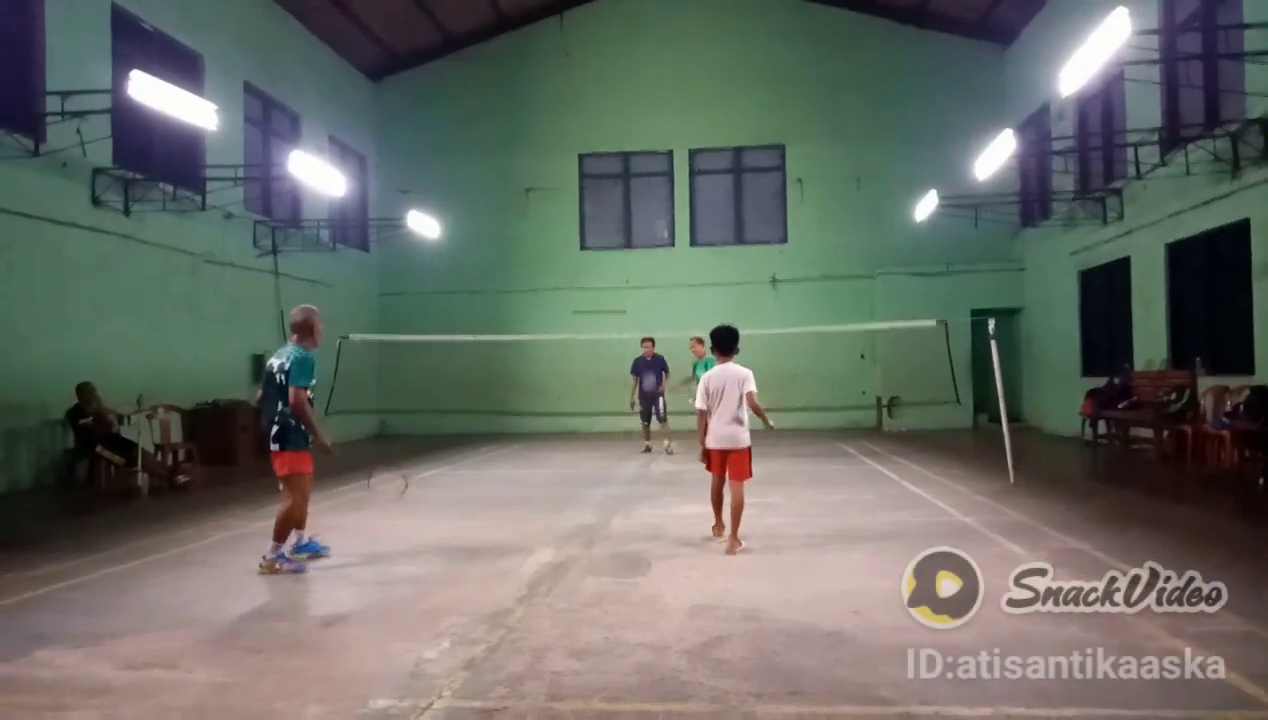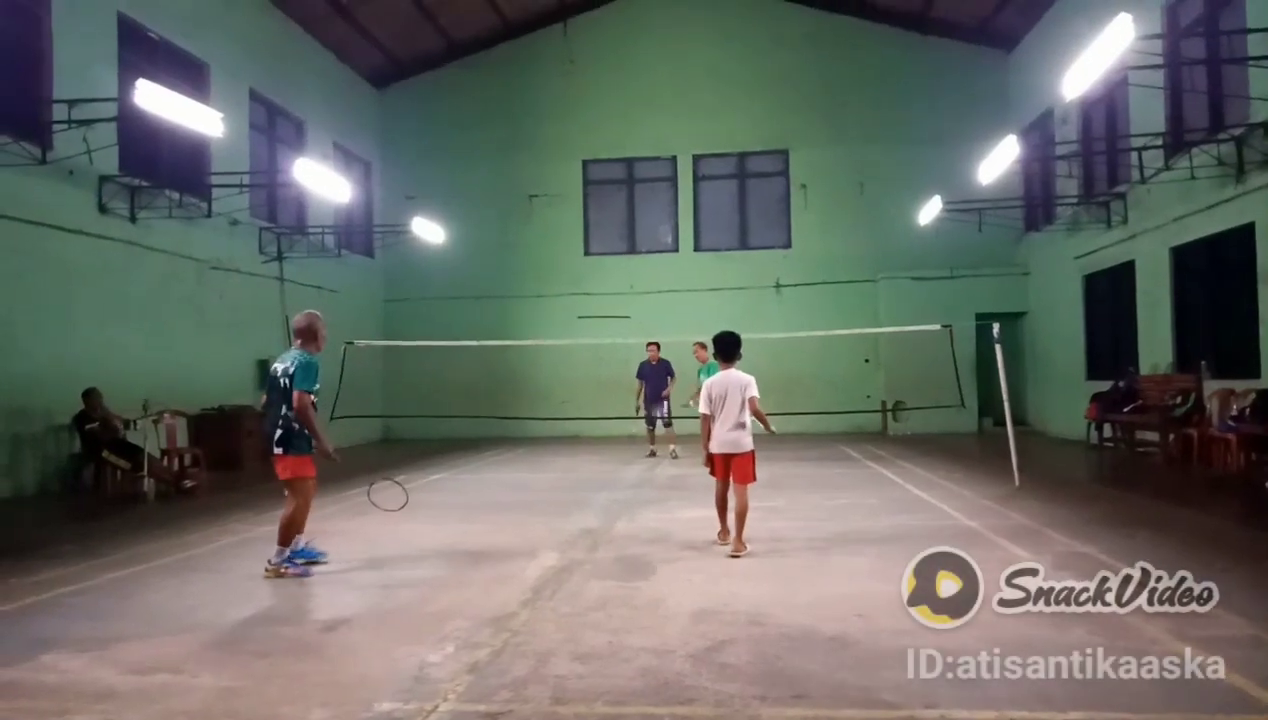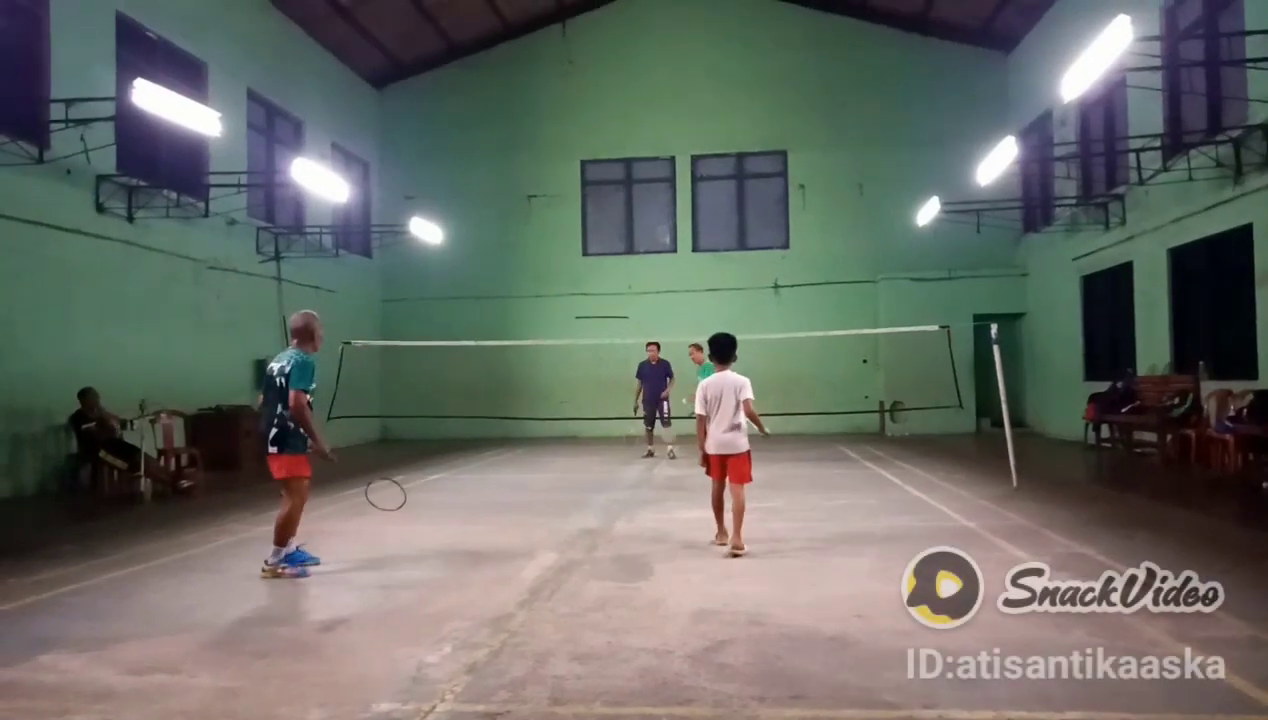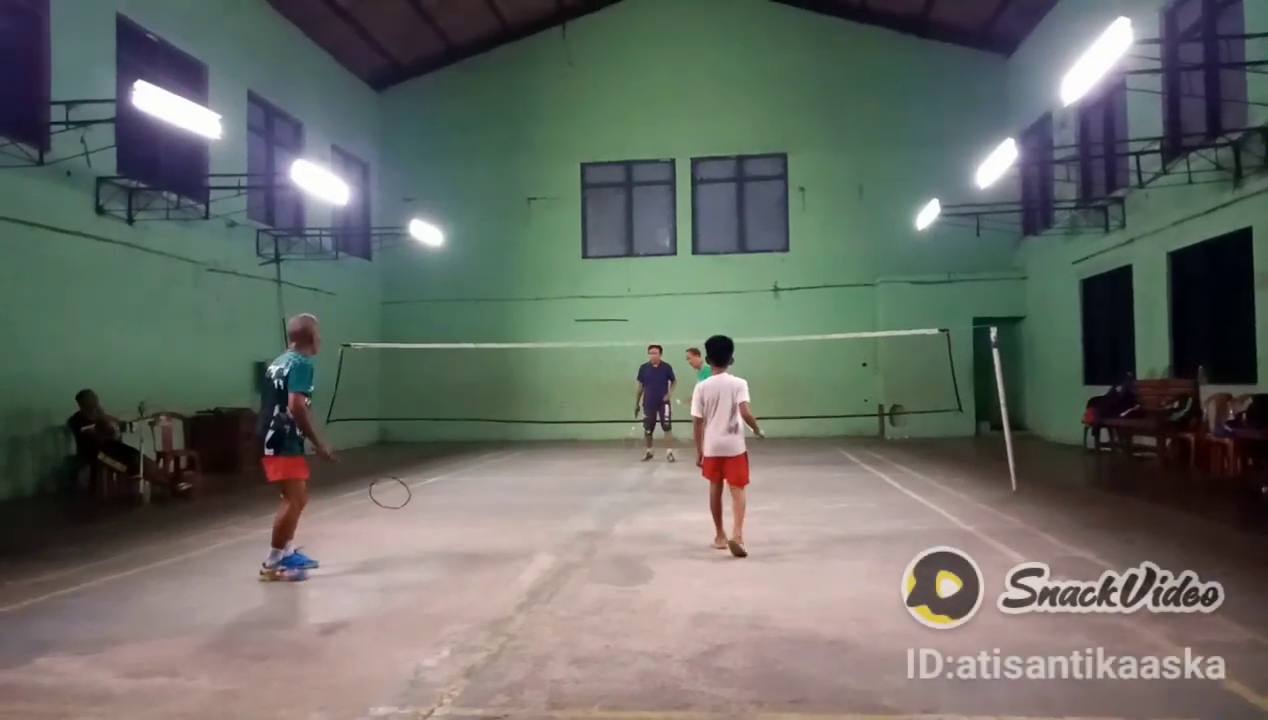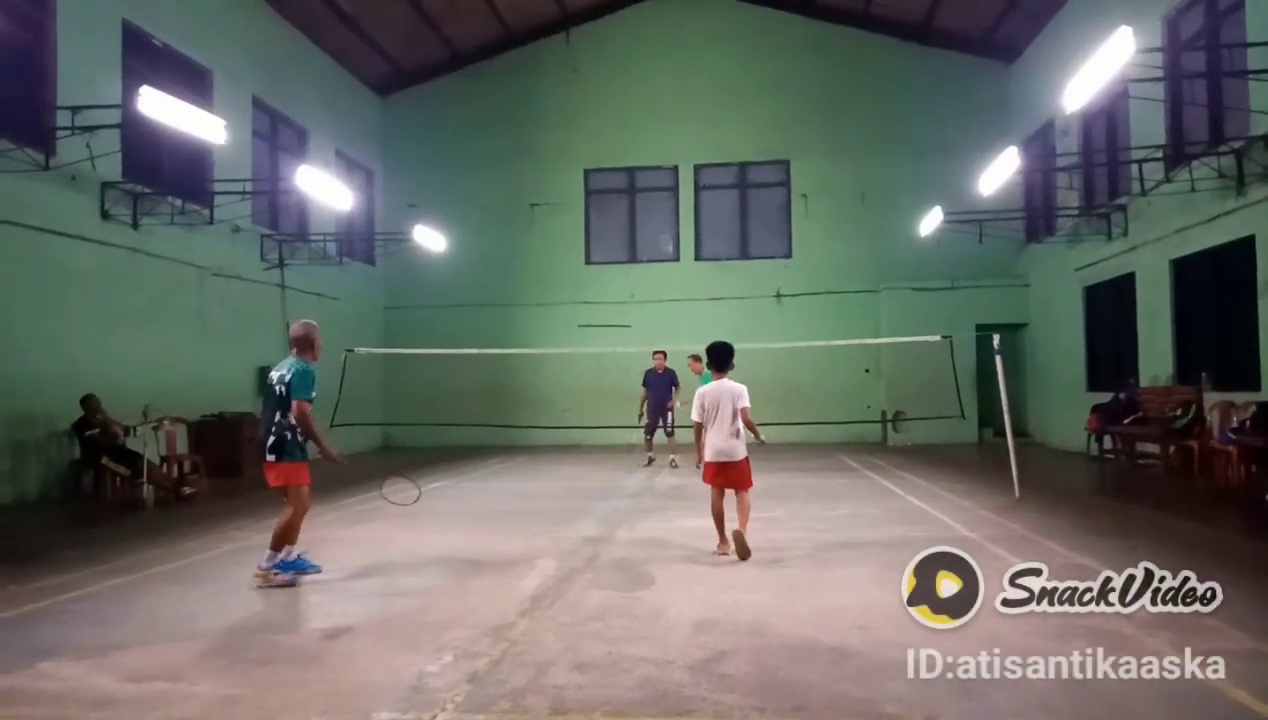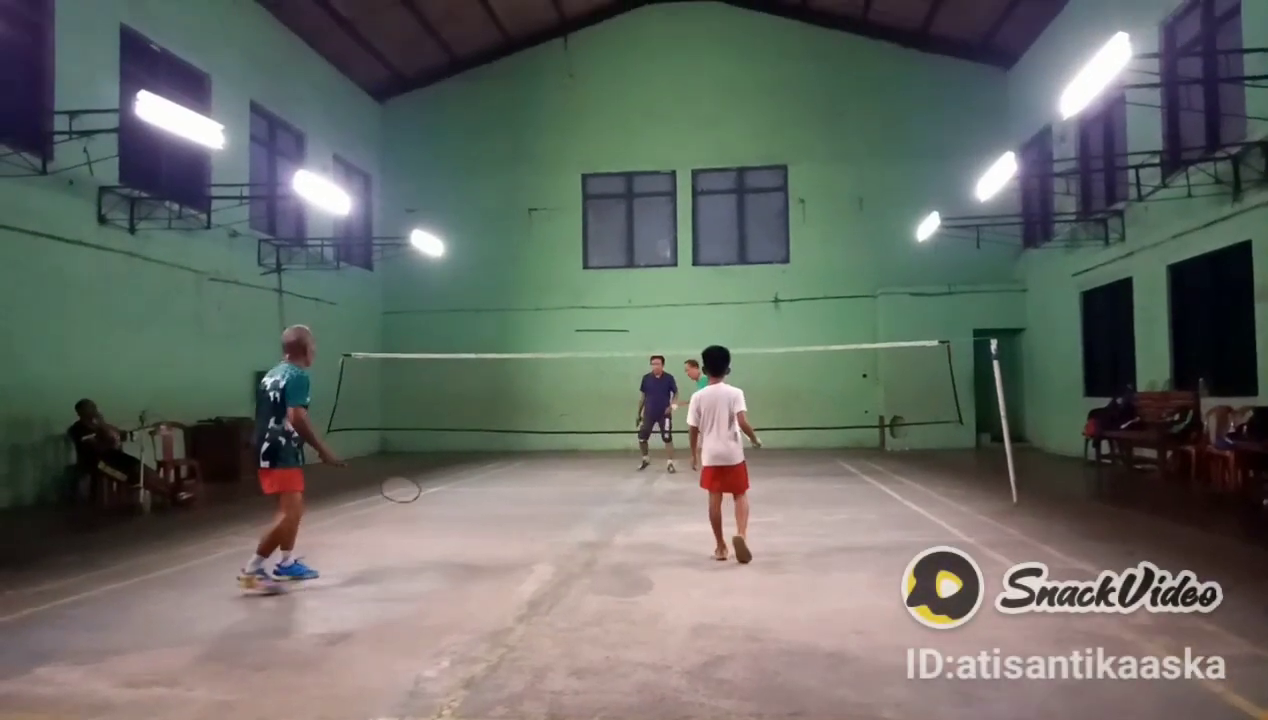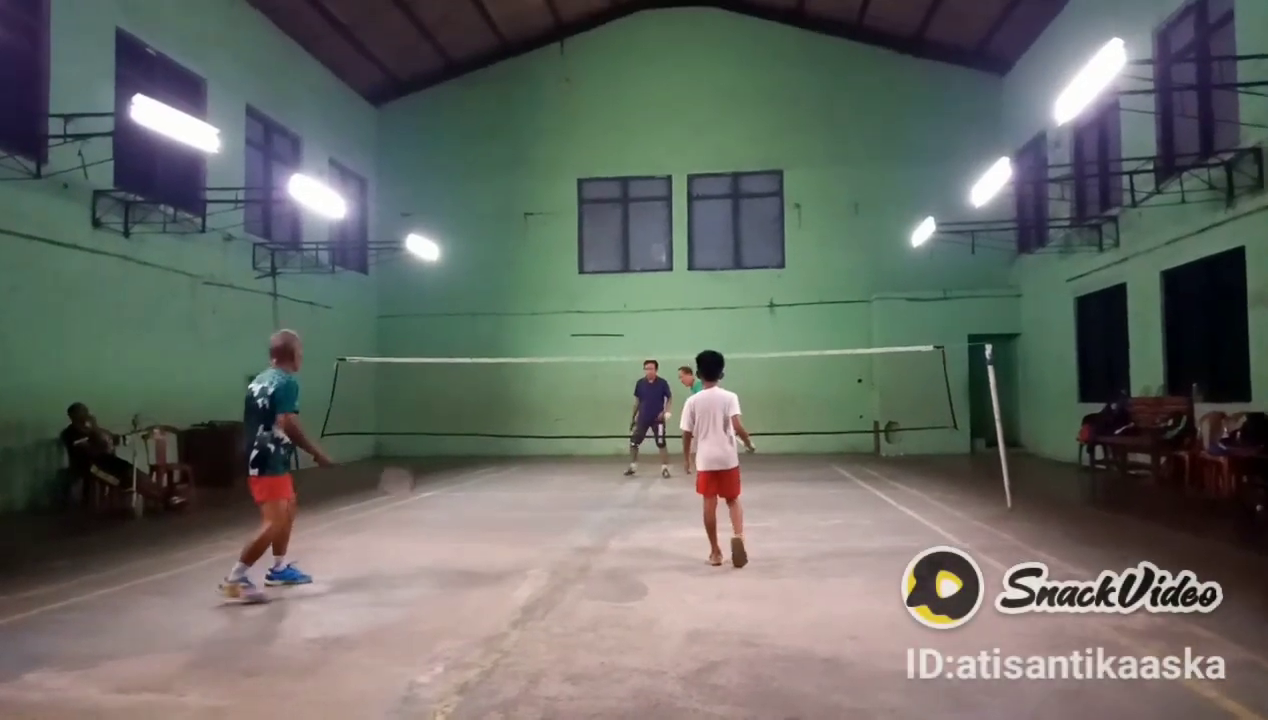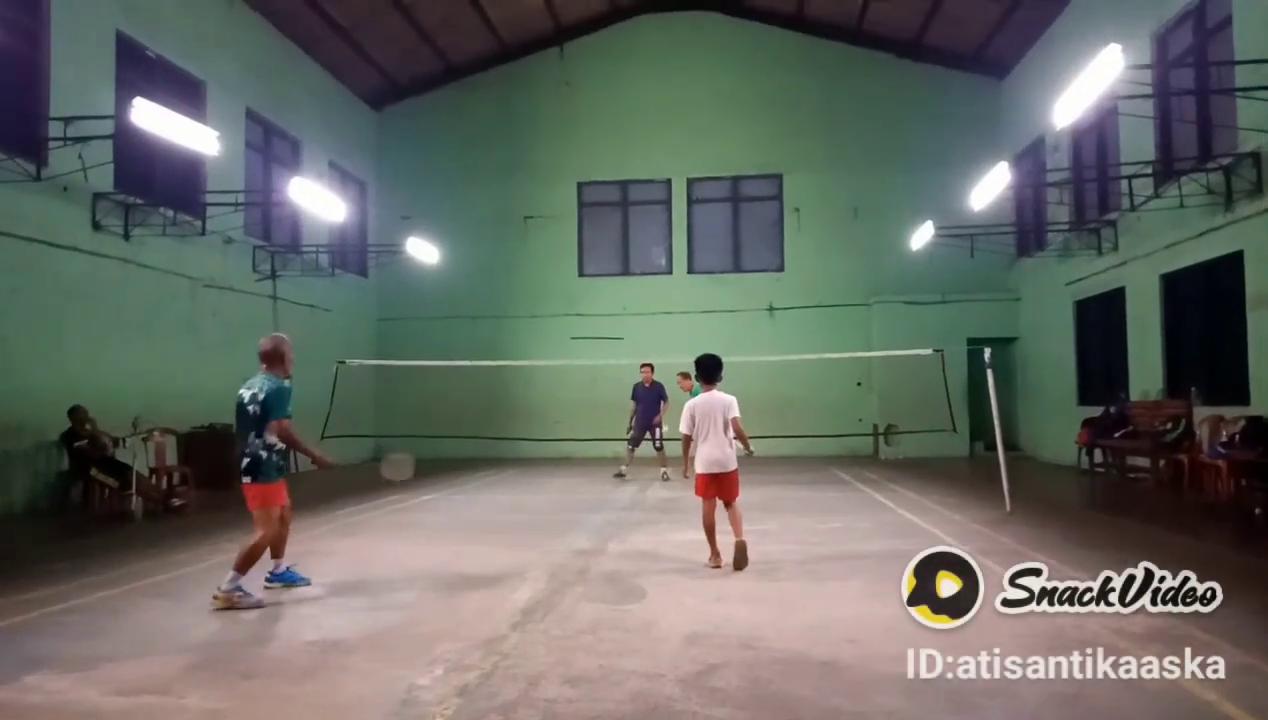
dt=0.1s
person 1, frame 1
left shoulder: (279, 356)
right shoulder: (303, 357)
left elbow: (261, 397)
right elbow: (297, 401)
right wrist: (318, 435)
left hip: (277, 434)
right hip: (290, 437)
left knee: (302, 488)
right knee: (295, 495)
left ankle: (302, 540)
right ankle: (272, 557)
person 1, frame 2
left shoulder: (283, 360)
right shoulder: (307, 362)
left elbow: (267, 402)
right elbow: (301, 405)
right wrist: (321, 440)
left hip: (281, 438)
right hip: (293, 441)
left knee: (303, 493)
right knee: (299, 499)
left ankle: (297, 547)
right ankle: (278, 561)
person 1, frame 3
left shoulder: (280, 360)
right shoulder: (303, 361)
left elbow: (265, 401)
right elbow: (297, 404)
right wrist: (317, 441)
left hip: (275, 437)
right hip: (288, 440)
left knee: (297, 495)
right knee: (295, 499)
left ankle: (289, 550)
right ankle: (274, 561)
person 1, frame 4
left shoulder: (278, 363)
right shoulder: (302, 364)
right elbow: (297, 406)
right wrist: (318, 443)
left hip: (273, 440)
right hip: (285, 443)
left knee: (296, 498)
right knee: (294, 501)
left ankle: (287, 553)
right ankle: (272, 564)
person 1, frame 5
left shoulder: (280, 369)
right shoulder: (303, 371)
right elbow: (300, 412)
right wrist: (323, 446)
left hip: (275, 445)
right hip: (286, 449)
left knee: (300, 503)
right knee: (296, 507)
left ankle: (289, 557)
right ankle: (268, 564)
person 1, frame 6
left shoulder: (272, 375)
right shoulder: (297, 376)
right elbow: (297, 419)
right wrist: (322, 450)
left hip: (270, 451)
right hip: (281, 455)
left knee: (293, 509)
right knee: (289, 513)
left ankle: (286, 563)
right ankle: (252, 570)
person 1, frame 7
left shoulder: (259, 381)
right shoulder: (286, 383)
right elbow: (288, 424)
right wrist: (316, 453)
left hip: (259, 458)
right hip: (269, 462)
left knee: (288, 511)
right knee: (274, 522)
left ankle: (280, 568)
right ankle: (234, 579)
person 1, frame 8
left shoulder: (249, 387)
right shoulder: (278, 388)
right elbow: (282, 431)
right wrist: (314, 455)
left hip: (253, 464)
right hip: (263, 468)
left knee: (283, 515)
right knee: (266, 530)
left ankle: (279, 570)
right ankle: (229, 588)
person 2, frame 1
left shoulder: (707, 378)
right shoulder: (744, 374)
left elbow: (702, 414)
right elbow: (752, 403)
left wrist: (702, 445)
right wrist: (767, 421)
left hip: (715, 439)
right hip: (738, 438)
left knee: (717, 483)
right knee: (737, 487)
left ankle: (719, 526)
right ankle: (733, 538)
person 2, frame 2
left shoulder: (710, 383)
right shoulder: (746, 380)
left elbow: (705, 419)
right elbow: (754, 409)
left wrist: (705, 449)
right wrist: (768, 427)
left hip: (718, 444)
right hip: (741, 443)
left knee: (721, 487)
right knee: (741, 490)
left ankle: (724, 531)
right ankle: (738, 541)
person 2, frame 3
left shoulder: (705, 384)
right shoulder: (742, 381)
left elbow: (701, 420)
right elbow: (749, 411)
left wrist: (702, 450)
right wrist: (762, 429)
left hip: (714, 445)
right hip: (737, 444)
left knee: (718, 488)
right knee: (738, 490)
left ankle: (721, 532)
right ankle: (736, 538)
person 2, frame 4
left shoulder: (702, 387)
right shoulder: (739, 384)
left elbow: (698, 422)
right elbow: (745, 414)
left wrist: (699, 450)
right wrist: (758, 431)
left hip: (712, 447)
right hip: (734, 446)
left knee: (716, 490)
right knee: (738, 491)
left ankle: (720, 535)
right ankle: (736, 534)
person 2, frame 5
left shoulder: (702, 393)
right shoulder: (739, 389)
left elbow: (698, 426)
right elbow: (746, 419)
left wrist: (699, 452)
right wrist: (758, 436)
left hip: (713, 452)
right hip: (736, 451)
left knee: (717, 496)
right knee: (742, 493)
left ankle: (723, 542)
right ankle: (741, 530)
person 2, frame 6
left shoulder: (698, 397)
right shoulder: (735, 393)
left elbow: (693, 430)
right elbow: (743, 423)
left wrist: (694, 454)
right wrist: (755, 440)
left hip: (710, 456)
right hip: (733, 455)
left knee: (715, 500)
right knee: (740, 496)
left ankle: (721, 547)
right ankle: (741, 534)
person 2, frame 7
left shoulder: (693, 402)
right shoulder: (729, 397)
left elbow: (687, 435)
right elbow: (738, 427)
left wrist: (687, 458)
right wrist: (748, 443)
left hip: (705, 461)
right hip: (728, 459)
left knee: (709, 505)
right knee: (733, 500)
left ankle: (715, 552)
right ankle: (737, 536)
person 2, frame 8
left shoulder: (692, 405)
right shoulder: (729, 400)
left elbow: (686, 438)
right elbow: (737, 429)
left wrist: (686, 463)
right wrist: (747, 447)
left hip: (704, 463)
right hip: (727, 461)
left knee: (708, 508)
right knee: (731, 504)
left ankle: (714, 554)
right ankle: (739, 538)
